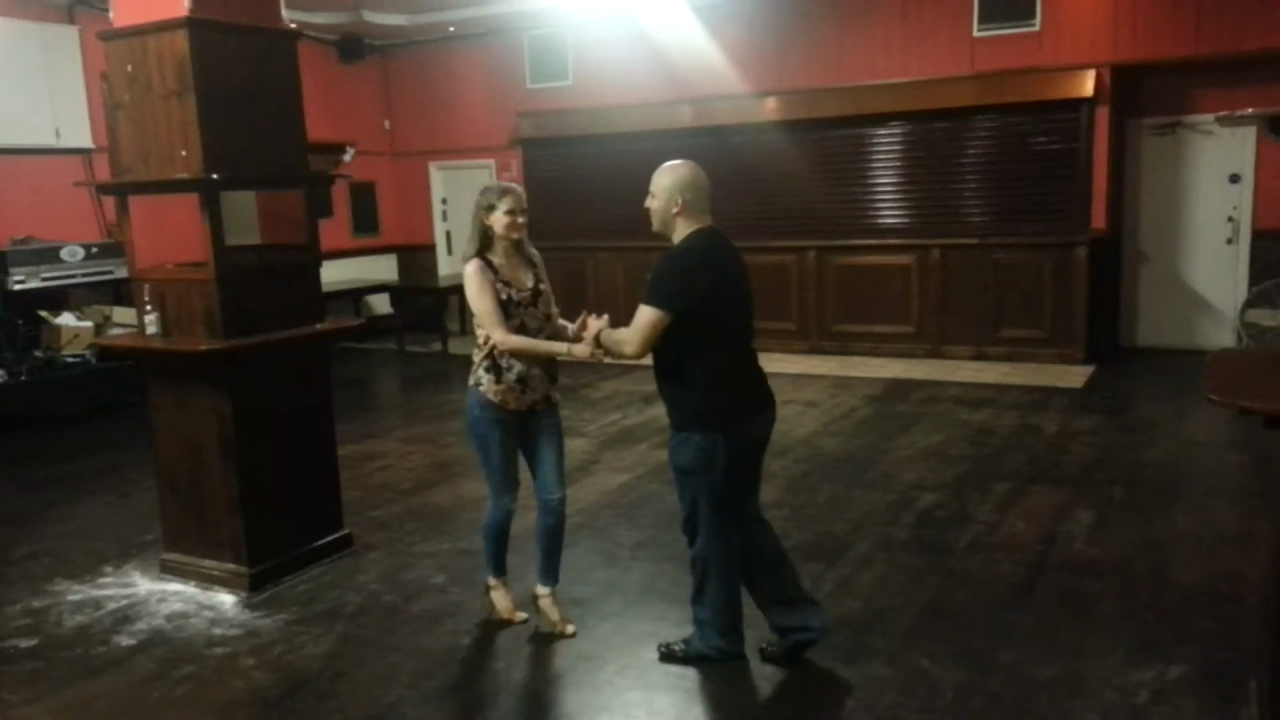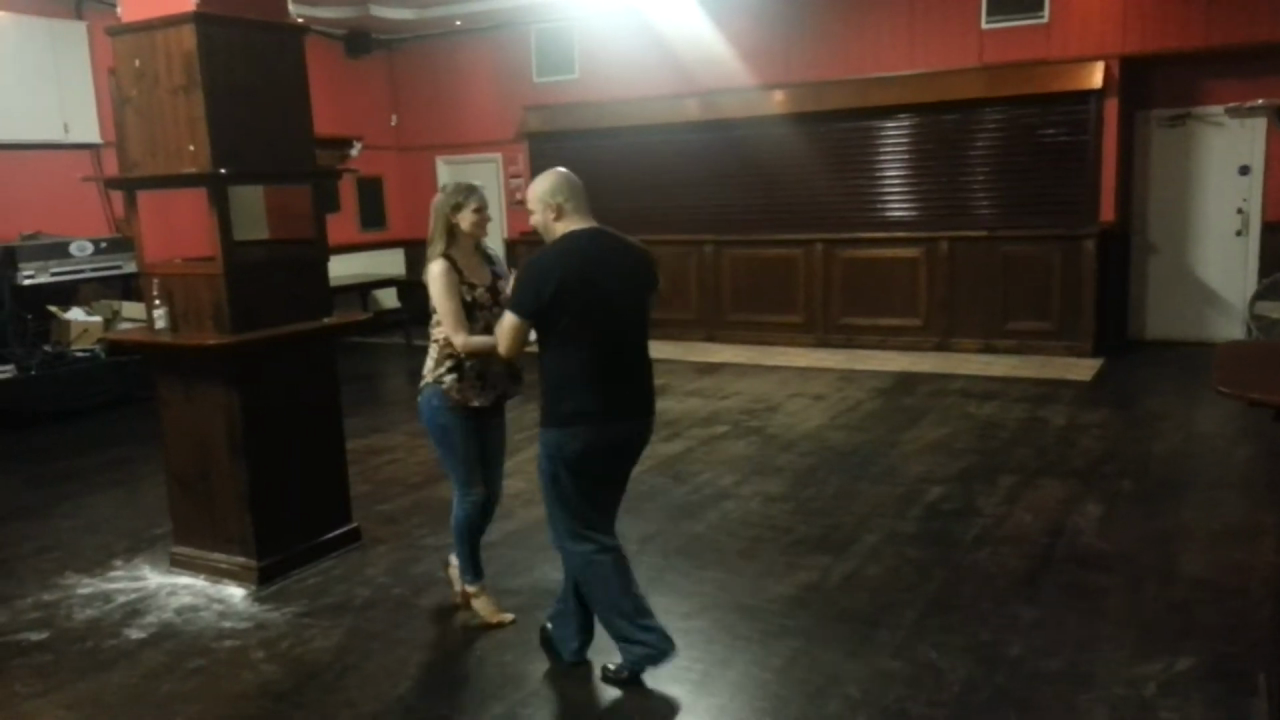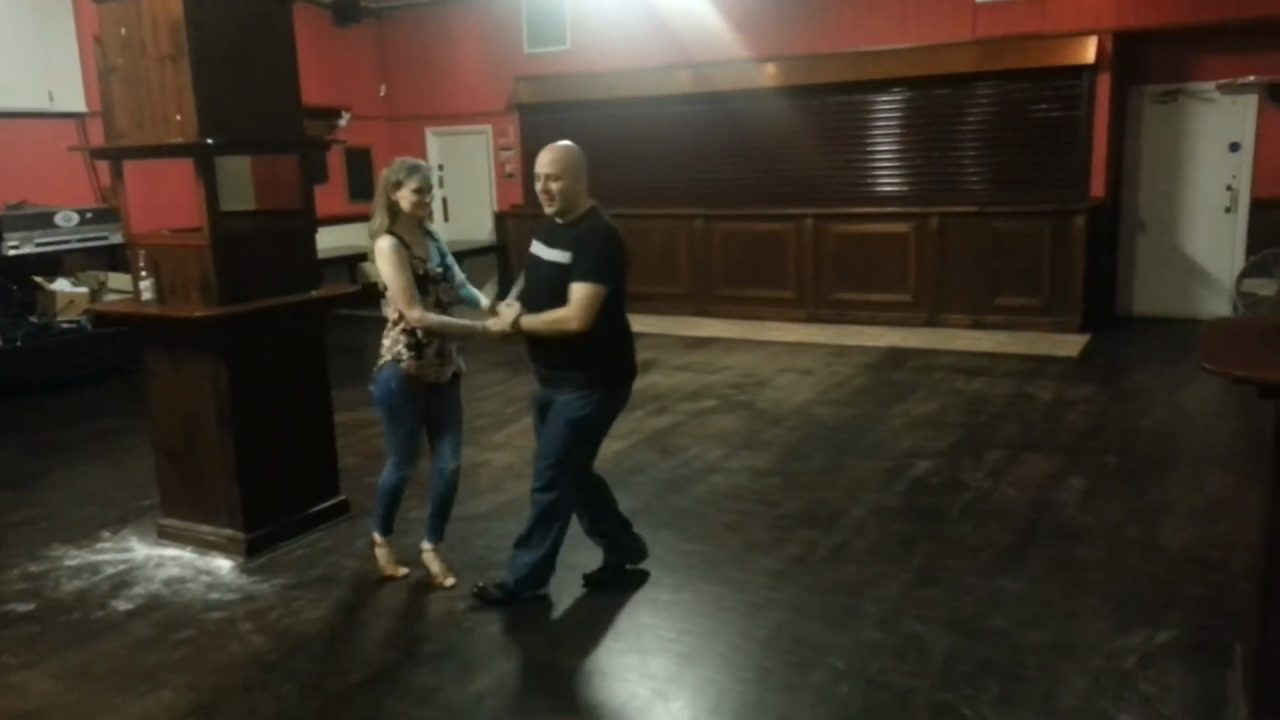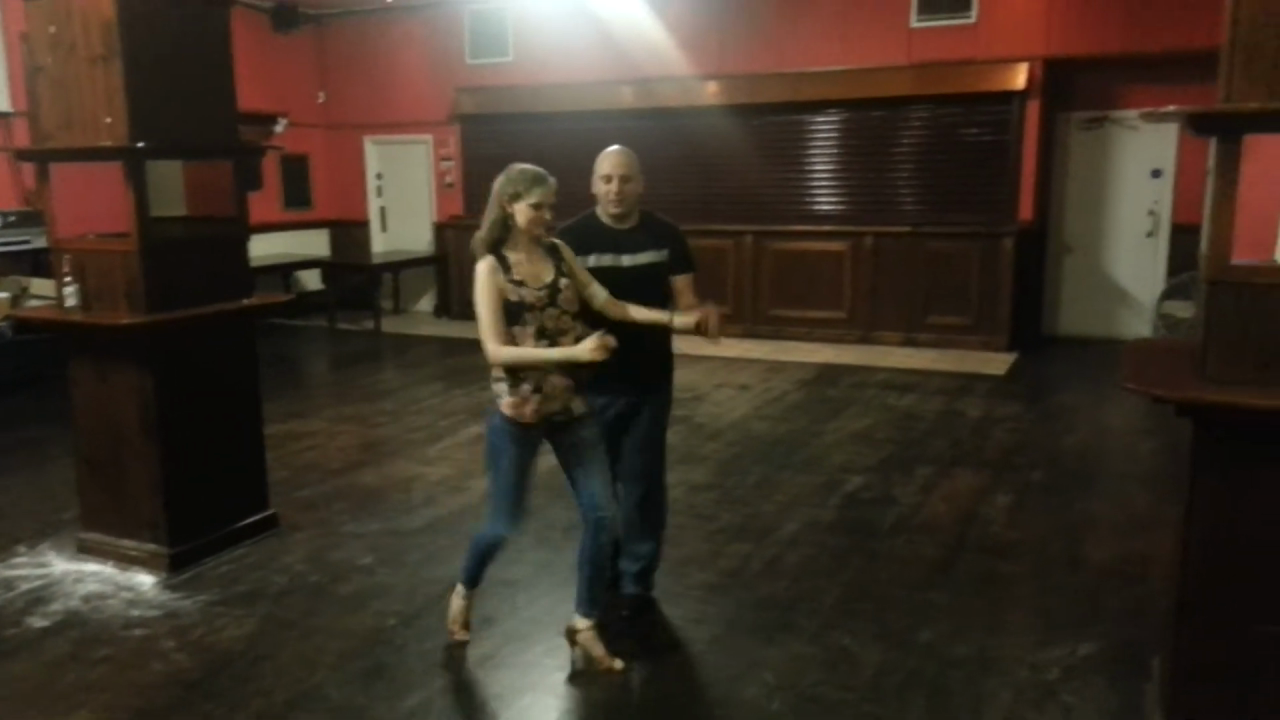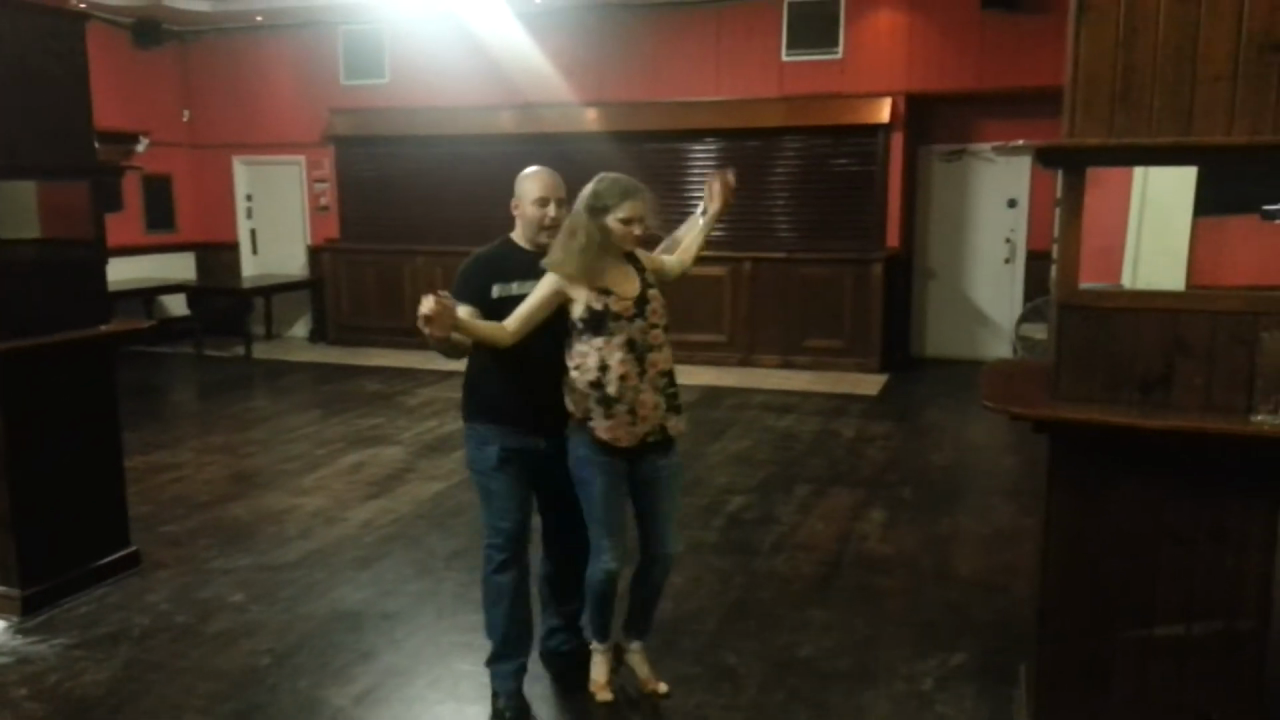
dt=1s
person 1, frame 1
left shoulder: (681, 263)
right shoulder: (719, 251)
left elbow: (636, 344)
left wrist: (600, 336)
right wrist: (614, 335)
left hip: (708, 423)
right hip: (746, 410)
left knee: (709, 531)
right knee: (741, 518)
left ankle: (716, 639)
right ankle: (800, 623)
person 1, frame 2
left shoulder: (544, 266)
right shoulder: (635, 256)
left elbow: (507, 347)
left wrist: (517, 303)
left hip: (574, 421)
right hip: (634, 414)
left knee: (583, 535)
right knee: (591, 523)
left ankle: (642, 639)
right ankle: (566, 633)
person 1, frame 3
left shoulder: (598, 237)
right shoulder: (549, 228)
left elbow: (576, 319)
right elbow: (540, 291)
left wrist: (514, 322)
right wrist: (513, 309)
left hip: (592, 381)
right hip: (555, 378)
left knee: (550, 476)
right knee: (571, 470)
left ankle: (524, 577)
right ankle: (624, 548)
person 1, frame 4
left shoulder: (665, 236)
right shoulder: (571, 238)
left elbow: (684, 300)
left wrist: (699, 317)
left hip: (647, 383)
right hip: (591, 384)
left knee: (643, 481)
left ankle: (635, 580)
person 1, frame 5
right shoulder: (485, 267)
right elbow: (463, 339)
right wrist: (440, 334)
left hip: (564, 426)
right hip: (499, 430)
left knee: (569, 540)
right knee: (506, 543)
left ankle: (561, 640)
person 2, frame 1
left shoulder: (532, 260)
right shoulder: (478, 270)
left elbow: (550, 320)
right elbow: (503, 338)
left wrist: (576, 331)
right wrist: (569, 350)
left hip: (540, 397)
right hip: (492, 400)
left knee: (553, 498)
right knee: (504, 499)
left ankle: (546, 593)
right ankle: (495, 582)
person 2, frame 2
left shoulder: (489, 260)
right shoulder: (441, 269)
left elbow: (506, 315)
right elbow: (462, 341)
left hip: (487, 391)
right hip: (446, 394)
left knee: (489, 490)
right knee: (471, 491)
left ankle: (459, 560)
right ankle: (475, 586)
person 2, frame 3
left shoulder: (431, 239)
right shoulder: (388, 245)
left elbow: (462, 291)
right elbow: (417, 315)
left wrist: (492, 306)
right wrist: (483, 328)
left hip: (443, 368)
right hip: (401, 373)
left knee: (449, 466)
right knee: (402, 465)
left ankle: (431, 546)
right ankle: (381, 538)
person 2, frame 4
left shoulder: (559, 254)
right shoulder: (491, 268)
left elbow: (609, 306)
right elbow: (496, 350)
left wrist: (670, 318)
right wrist: (571, 353)
left hip: (569, 406)
right hip: (516, 410)
left knee: (603, 518)
right knee: (503, 523)
left ankle: (584, 624)
right ankle: (465, 589)
person 2, frame 5
left shoulder: (644, 264)
right shoulder: (569, 277)
left elbow: (678, 263)
right elbow: (506, 332)
left wrist: (707, 214)
right wrist: (453, 320)
left hip: (657, 428)
right hip: (599, 434)
left knee: (662, 551)
right knee: (608, 556)
left ankle: (634, 645)
right ankle: (600, 649)
